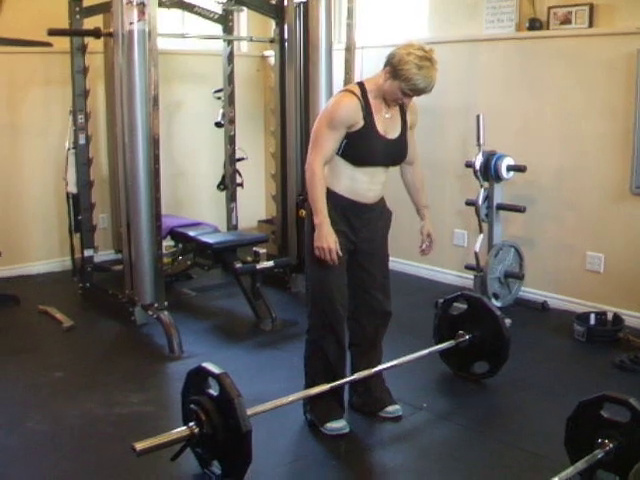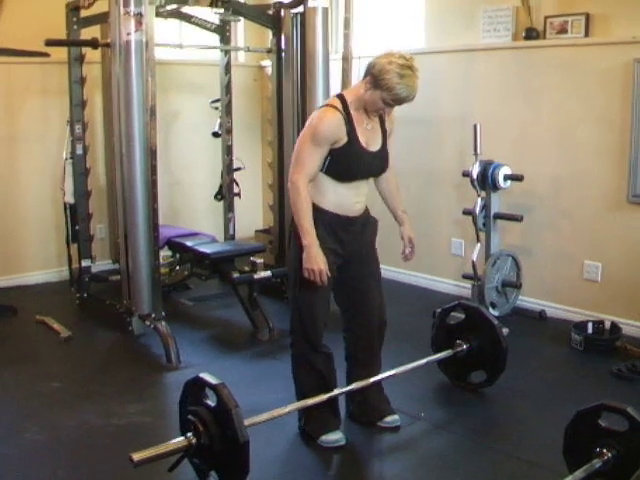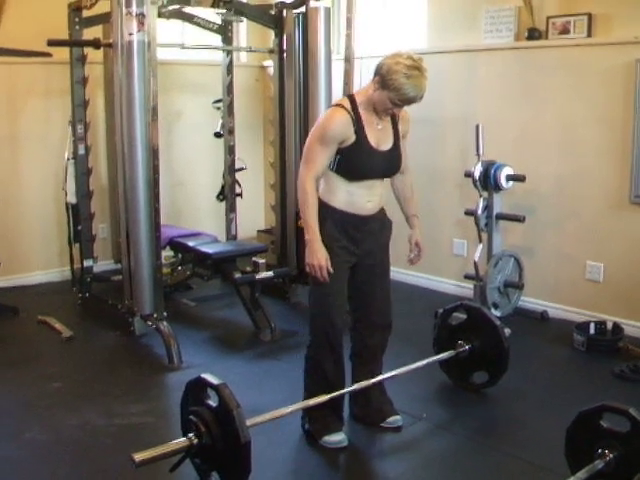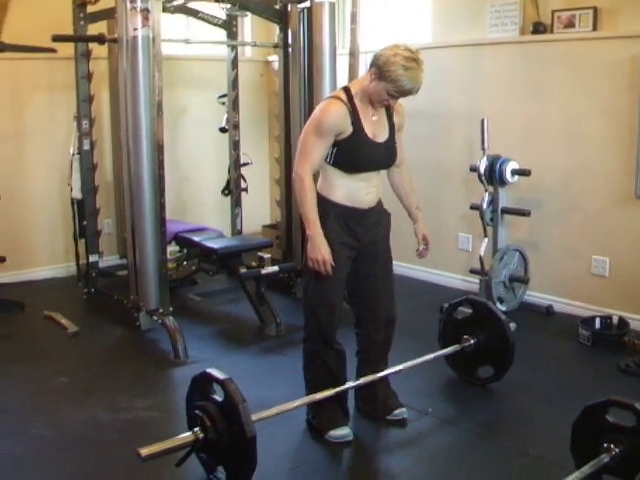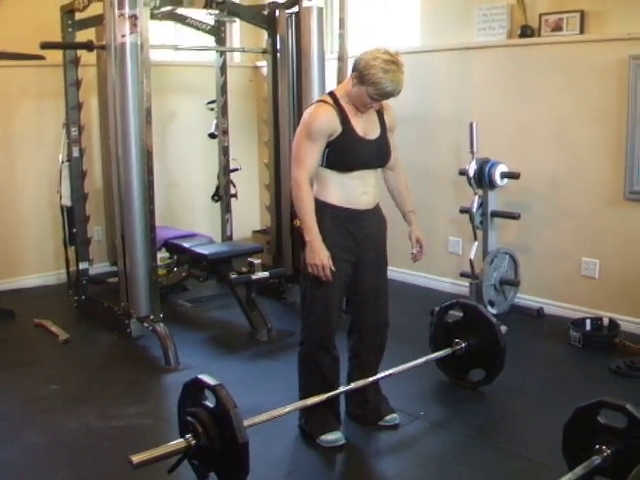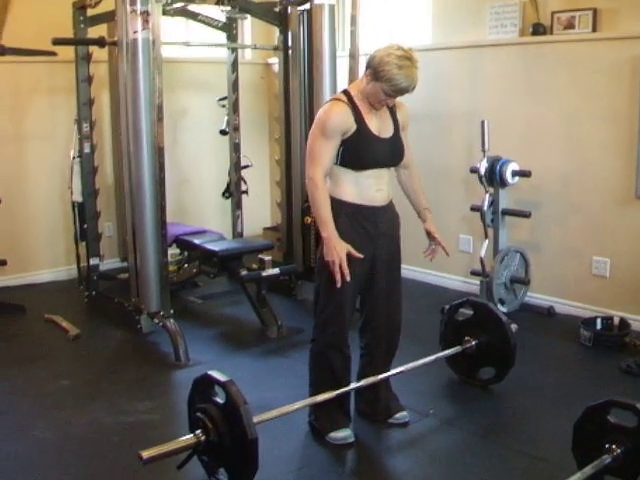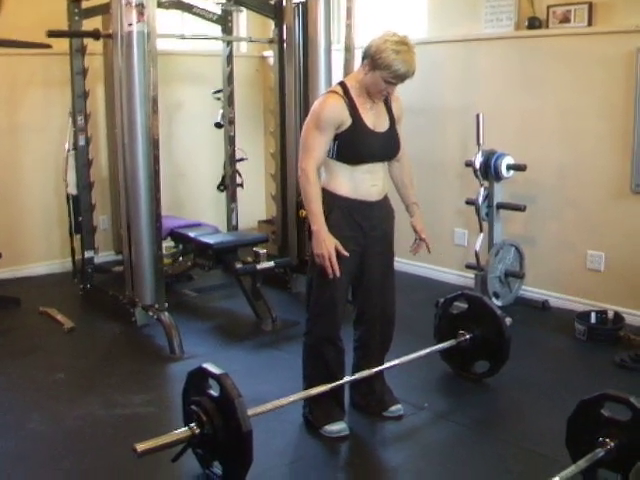
dt=0.5s
person 1, frame 1
left shoulder: (407, 112)
right shoulder: (347, 104)
left elbow: (410, 164)
right elbow: (314, 164)
left wrist: (424, 215)
right wrist: (321, 225)
left hip: (373, 216)
right hip: (334, 214)
left knee: (375, 308)
right knee: (328, 312)
left ankle: (368, 392)
right ankle: (323, 405)
person 1, frame 2
left shoulder: (383, 119)
right shoulder: (329, 119)
right elbow: (298, 182)
left wrist: (403, 221)
right wrist: (310, 245)
left hip: (359, 229)
right hip: (320, 229)
left knee: (370, 318)
right knee: (311, 327)
left ankle: (368, 403)
right ankle: (317, 418)
person 1, frame 3
left shoulder: (399, 121)
right shoulder: (339, 118)
right elbow: (307, 179)
left wrist: (413, 224)
right wrist: (313, 241)
left hip: (374, 228)
right hip: (334, 228)
left knee: (376, 320)
right knee: (329, 325)
left ankle: (370, 402)
right ankle: (321, 418)
person 1, frame 4
left shoulder: (394, 113)
right shoulder: (334, 110)
right elbow: (302, 172)
left wrist: (417, 217)
right wrist: (315, 235)
left hip: (374, 222)
right hip: (333, 222)
left knee: (380, 313)
right knee: (325, 321)
left ankle: (375, 396)
right ankle: (326, 412)
person 1, frame 5
left shoulder: (385, 114)
right shoulder: (323, 114)
left elbow: (392, 169)
right elbow: (300, 178)
left wrist: (411, 220)
right wrist: (313, 240)
left hip: (371, 224)
right hip: (331, 226)
left knee: (373, 319)
right knee: (322, 325)
left ankle: (366, 400)
right ankle: (318, 416)
person 1, frame 6
left shoulder: (398, 113)
right shoulder: (337, 112)
left elbow: (406, 167)
right elbow: (315, 176)
left wrist: (426, 217)
right wrist: (329, 236)
left hip: (385, 222)
right hip: (345, 222)
left knee: (386, 317)
right knee: (334, 322)
left ankle: (376, 398)
right ankle: (328, 413)
person 1, frame 7
left shoulder: (392, 104)
right shoulder: (332, 105)
right elbow: (308, 168)
left wrist: (414, 213)
right wrist: (319, 230)
left hip: (378, 216)
right hip: (338, 216)
left knee: (380, 310)
right knee: (327, 316)
left ankle: (370, 390)
right ankle: (322, 406)
